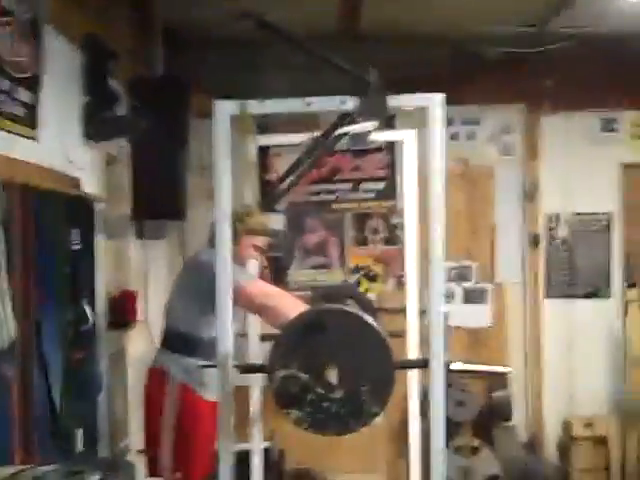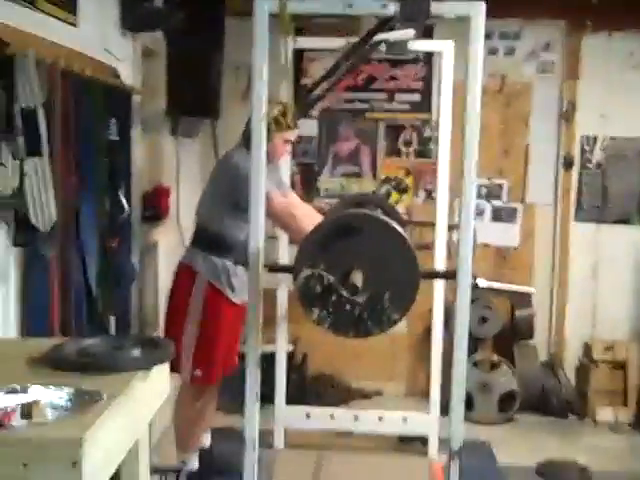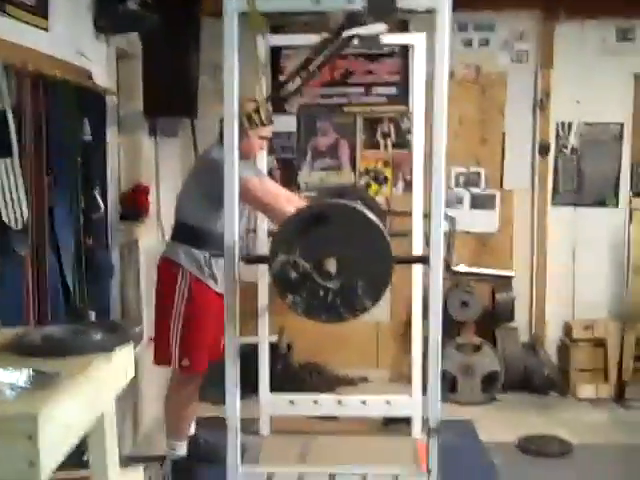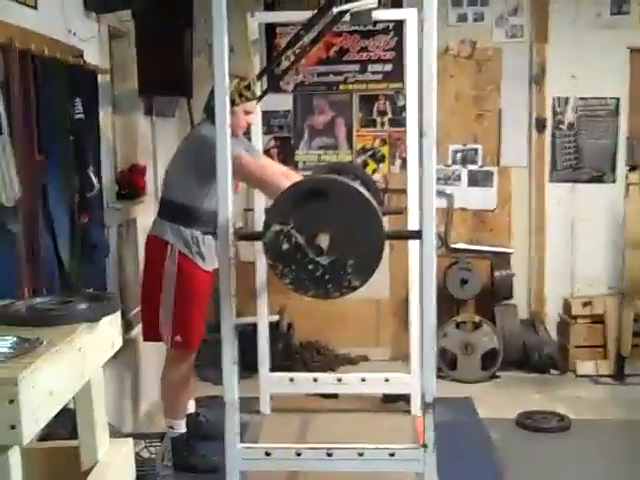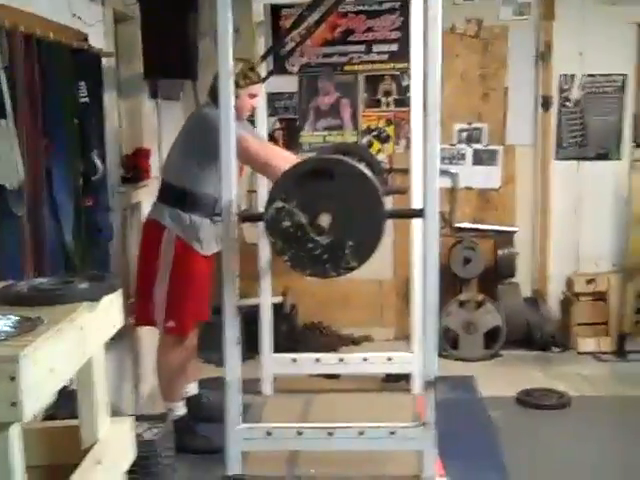
dt=0.4s
person 1, frame 1
left shoulder: (229, 267)
right shoulder: (208, 263)
left elbow: (276, 295)
right elbow: (263, 302)
left hip: (204, 382)
right hip: (180, 381)
person 1, frame 2
left shoulder: (265, 169)
right shoulder: (241, 165)
left elbow: (299, 207)
right elbow: (286, 215)
left hip: (231, 283)
right hip: (207, 279)
left knee: (213, 376)
right knee: (197, 379)
left ankle: (201, 450)
right ankle: (188, 467)
person 1, frame 3
left shoulder: (243, 164)
right shoulder: (218, 161)
left elbow: (283, 195)
right elbow: (268, 203)
left hip: (212, 272)
right hip: (189, 271)
left knee: (198, 366)
right knee: (186, 368)
left ankle: (188, 438)
person 1, frame 4
left shoulder: (231, 141)
right shoulder: (207, 139)
left elbow: (275, 168)
right elbow: (262, 178)
left hip: (199, 248)
right hip: (177, 247)
left knee: (191, 341)
right knee: (181, 346)
left ankle: (188, 416)
right ankle: (175, 440)
person 1, frame 5
left shoulder: (233, 125)
right shoulder: (209, 120)
left elbow: (274, 152)
right elbow: (263, 160)
left hip: (199, 234)
right hip: (176, 232)
left knee: (190, 323)
right knee: (174, 330)
left ankle: (191, 398)
right ankle: (176, 420)
